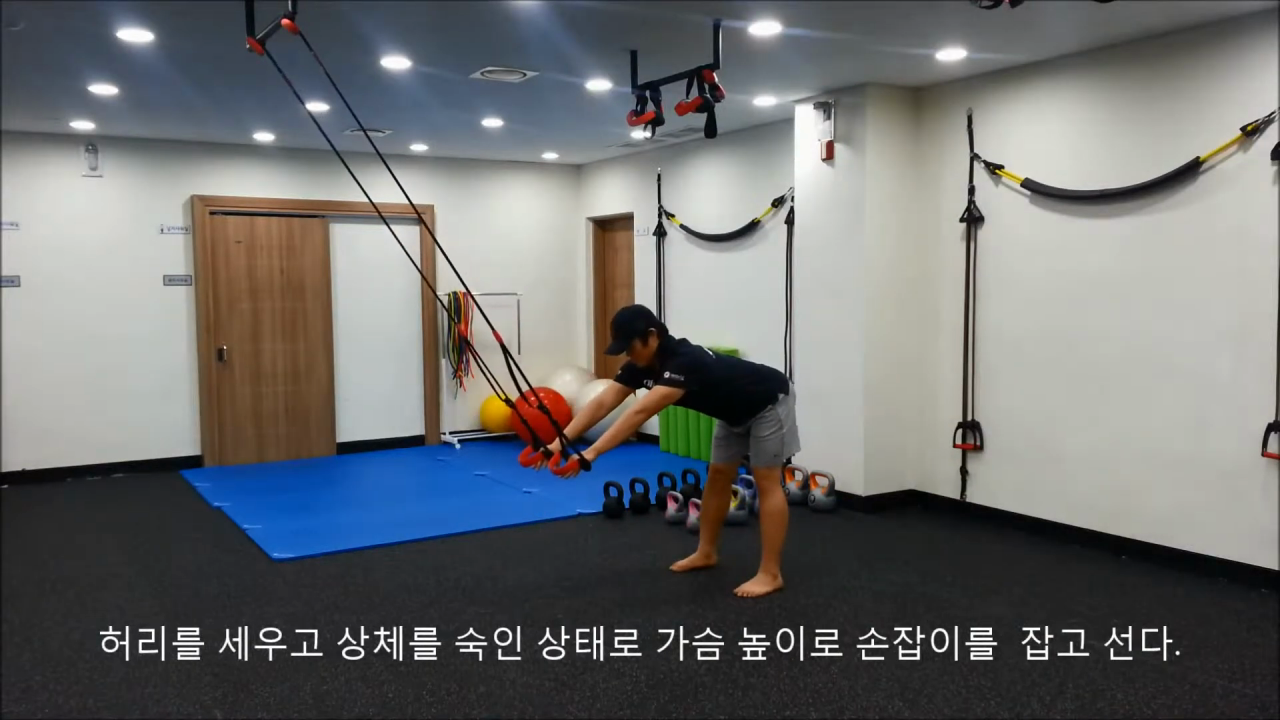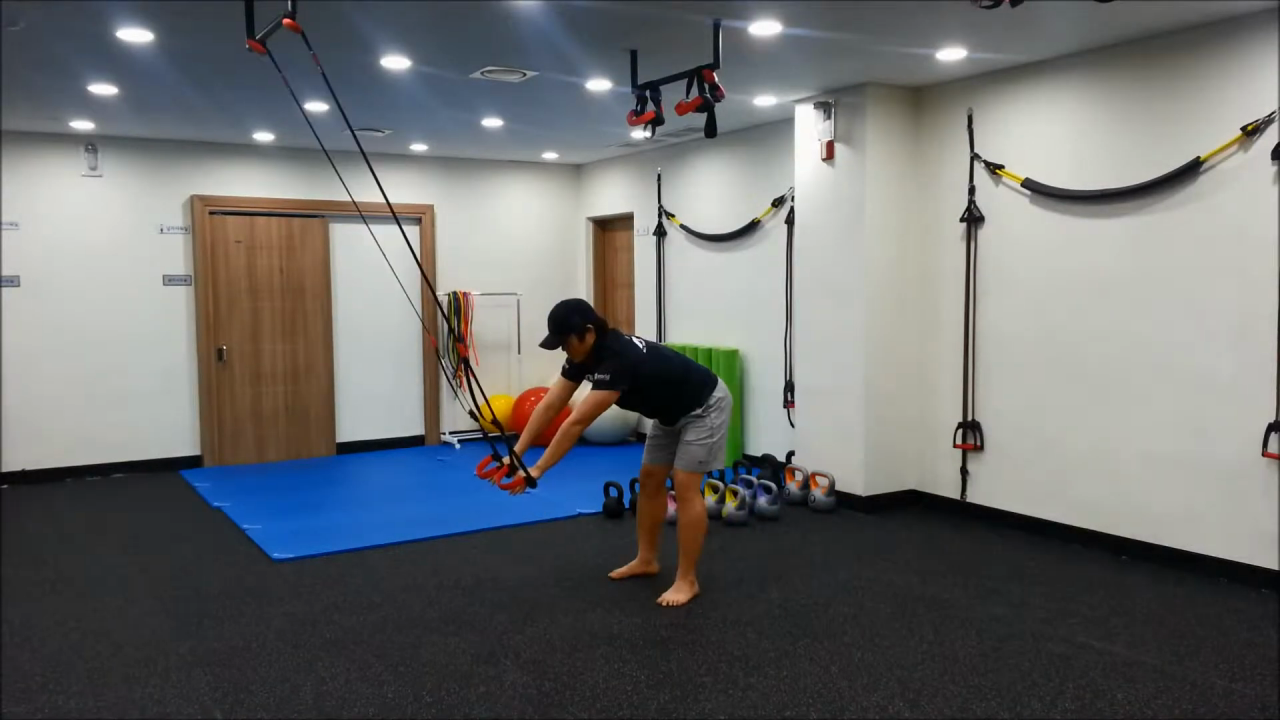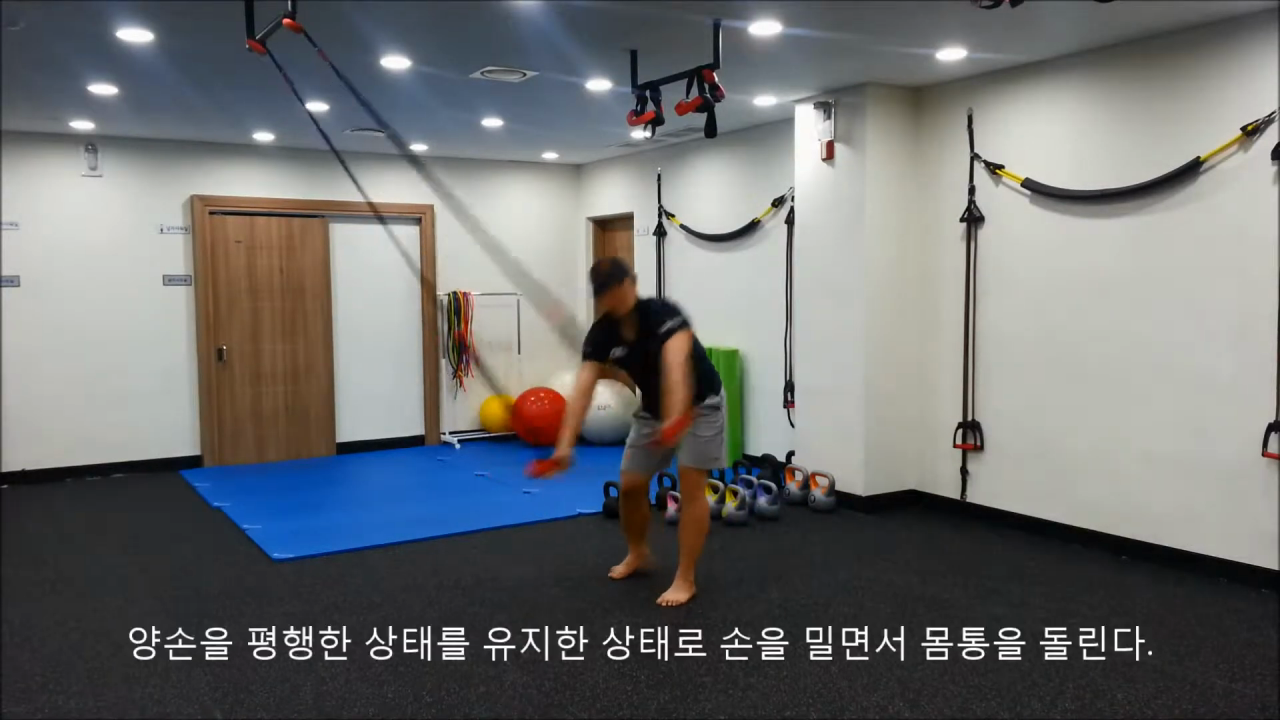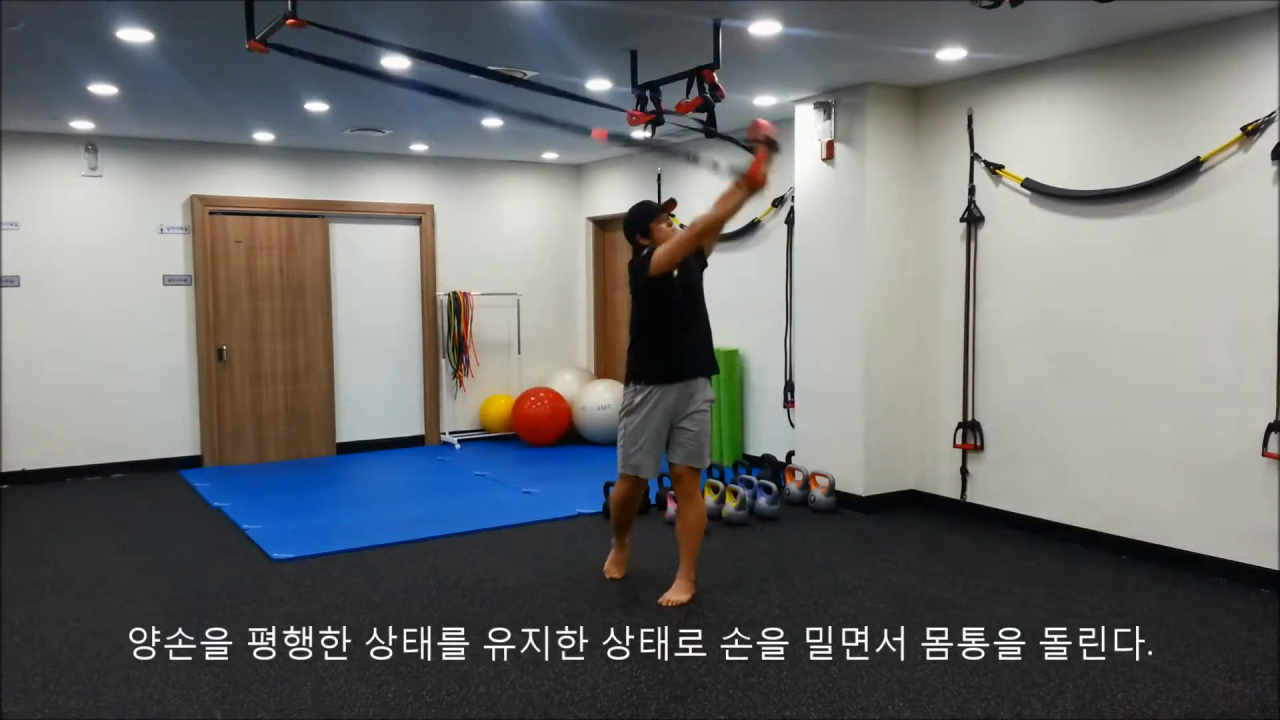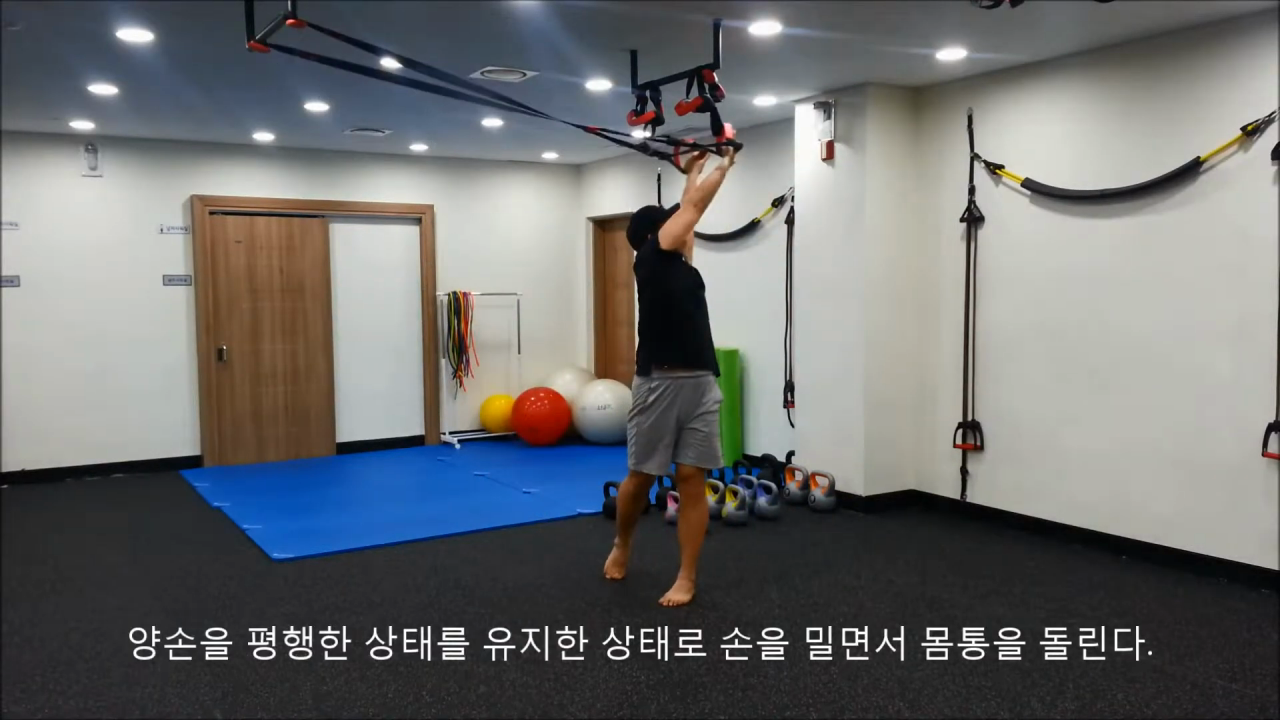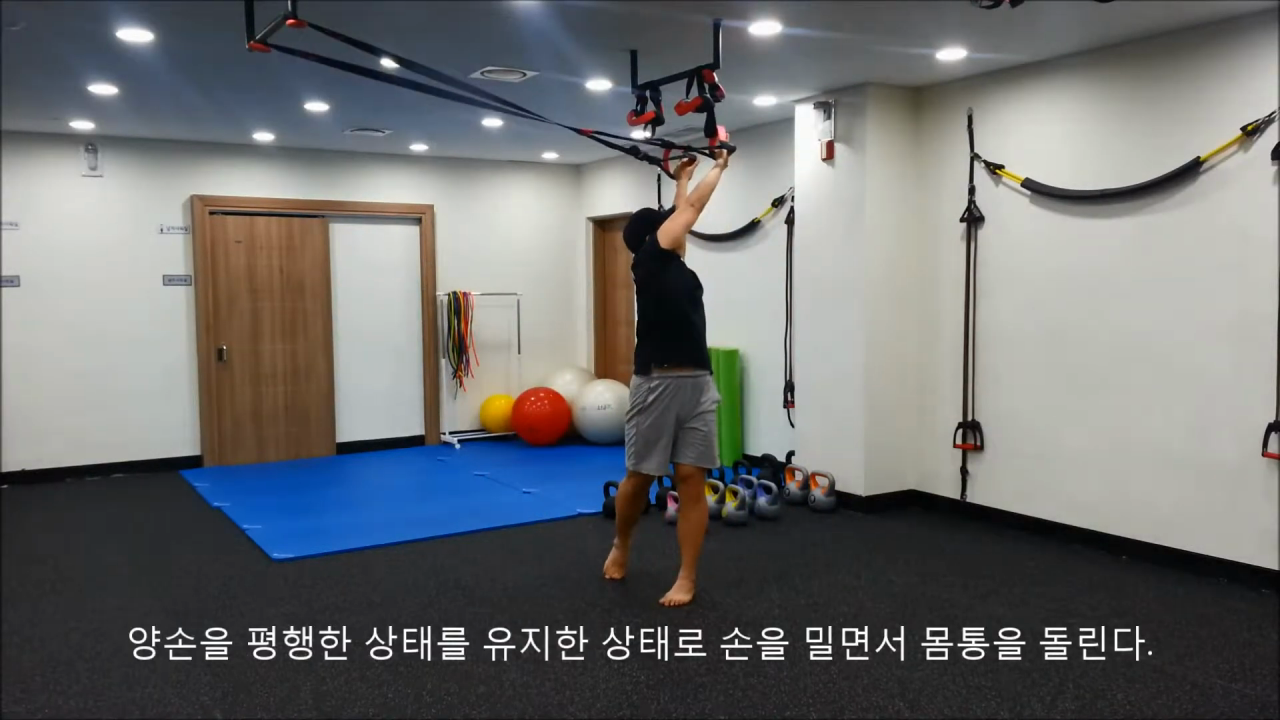
dt=0.4s
person 1, frame 1
left shoulder: (685, 361)
right shoulder: (641, 366)
left elbow: (640, 413)
right elbow: (602, 403)
left wrist: (593, 453)
right wrist: (560, 442)
left hip: (769, 402)
right hip: (735, 411)
left knee: (766, 480)
right knee: (718, 476)
left ankle: (770, 573)
right ankle: (706, 553)
person 1, frame 2
left shoulder: (619, 359)
right shoulder: (583, 356)
left elbow: (577, 422)
right elbow: (550, 406)
left wrist: (537, 470)
right wrist: (515, 454)
left hip: (704, 406)
right hip: (671, 411)
left knee: (685, 486)
right knee: (649, 479)
left ankle: (687, 580)
right ankle: (646, 559)
person 1, frame 3
left shoulder: (664, 315)
right shoulder: (602, 333)
left elbow: (676, 366)
right elbow: (583, 389)
left wrist: (677, 415)
right wrist: (566, 443)
left hip: (700, 404)
right hip: (653, 412)
left knee: (690, 483)
right knee: (631, 485)
left ankle: (685, 579)
right ankle: (637, 554)
person 1, frame 4
left shoulder: (690, 262)
right shoulder: (642, 265)
left elbow: (719, 217)
right elbow: (697, 229)
left wrist: (752, 171)
right wrist: (748, 183)
left hip: (693, 388)
right hip: (647, 390)
left knee: (687, 480)
right knee: (632, 480)
left ankle: (686, 578)
right ankle: (619, 546)
person 1, frame 5
left shoulder: (679, 260)
right shoulder: (651, 257)
left elbow: (690, 212)
right elbow: (692, 208)
left wrist: (694, 170)
right wrist: (724, 162)
left hip: (701, 384)
right hip: (659, 383)
left knee: (691, 481)
right knee: (641, 476)
left ankle: (686, 578)
right ankle: (621, 546)
person 1, frame 6
left shoulder: (672, 263)
right shoulder: (649, 259)
left elbow: (685, 213)
right elbow: (689, 209)
left wrist: (682, 177)
right wrist: (718, 166)
left hip: (697, 383)
right hip: (656, 383)
left knee: (691, 481)
right knee: (639, 476)
left ankle: (687, 578)
right ankle: (620, 547)
